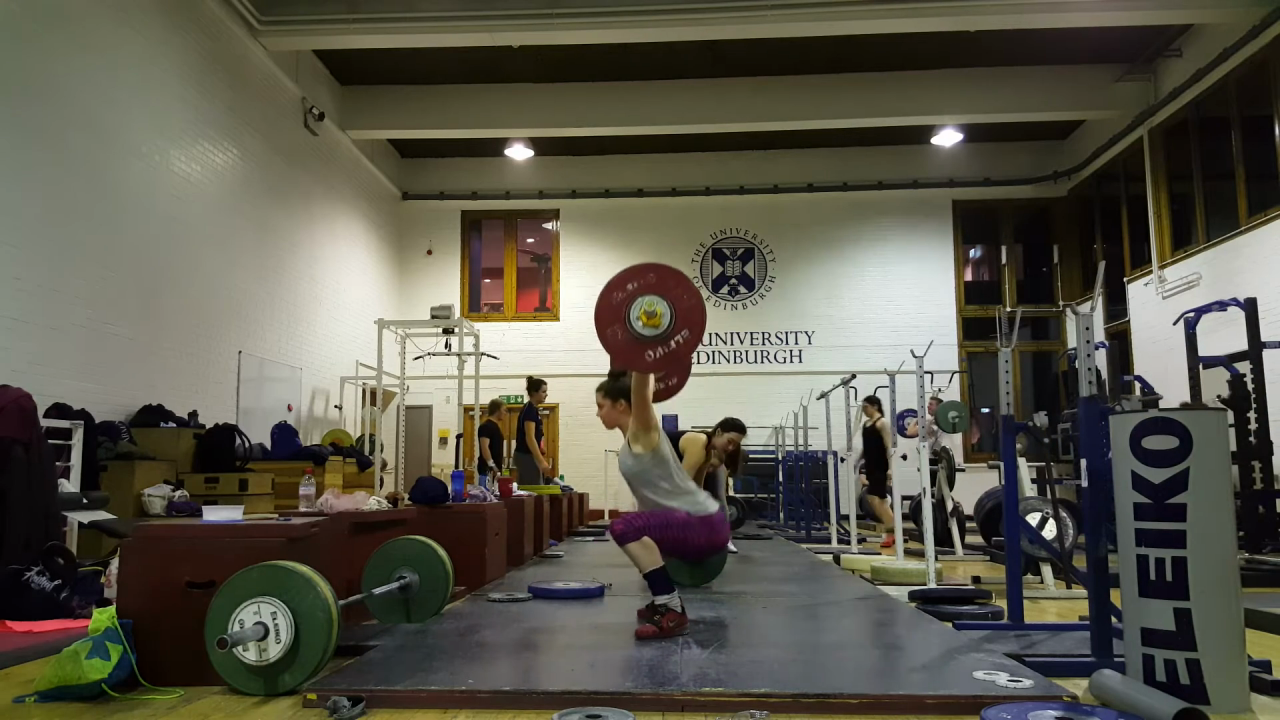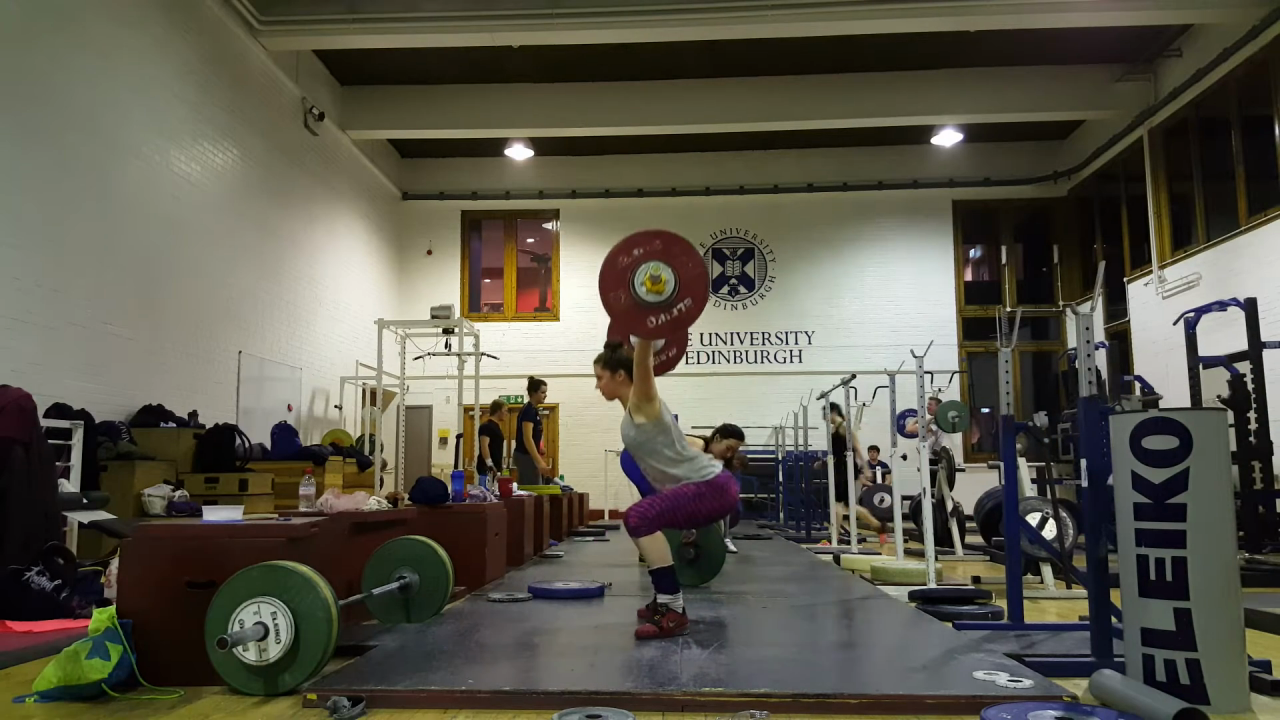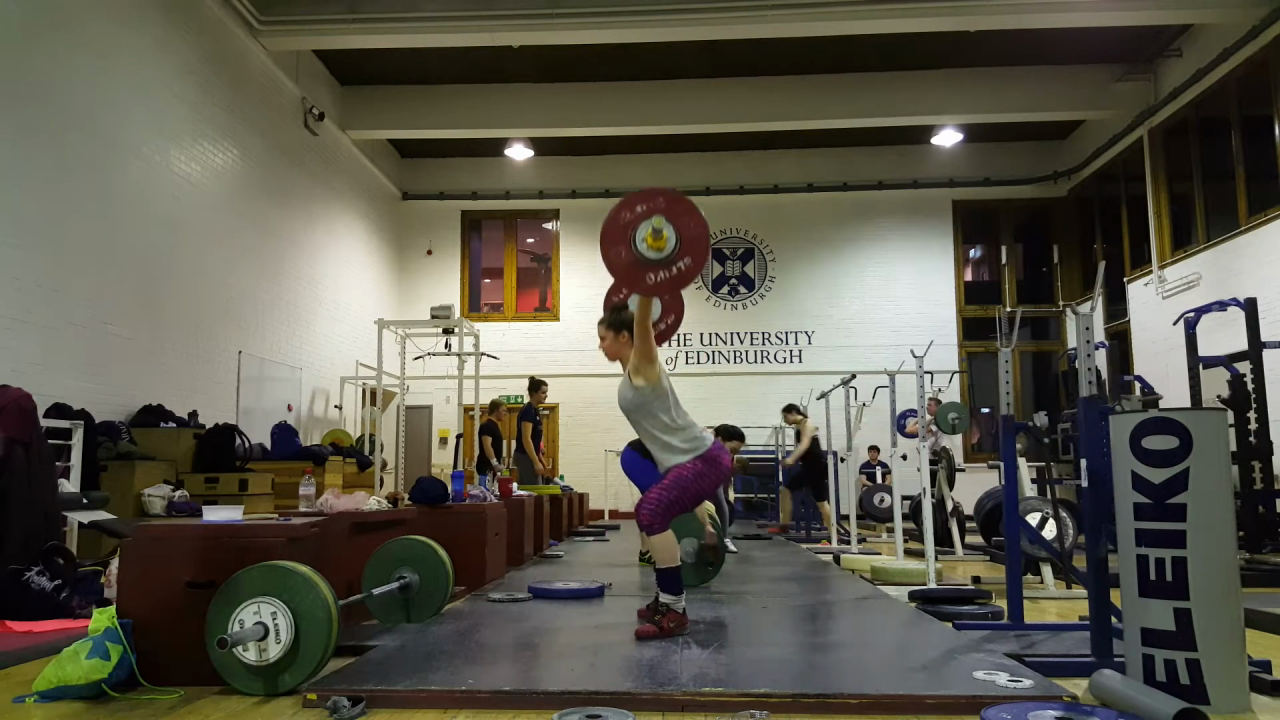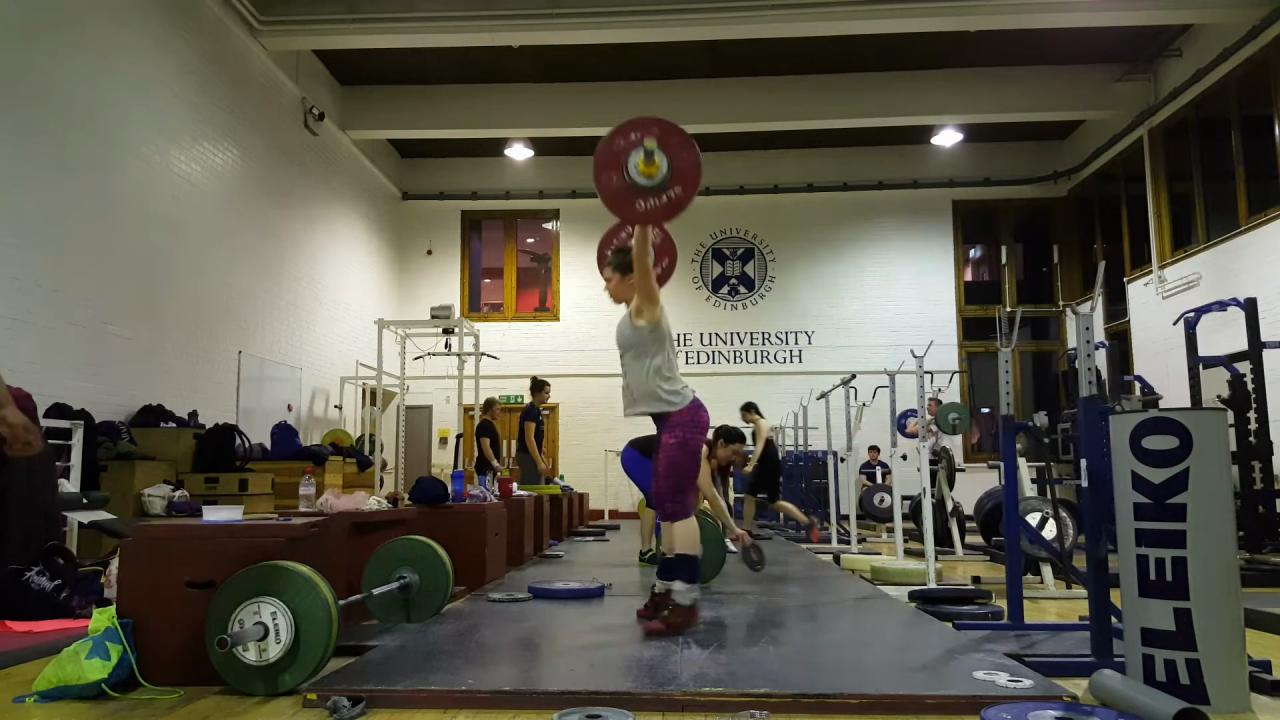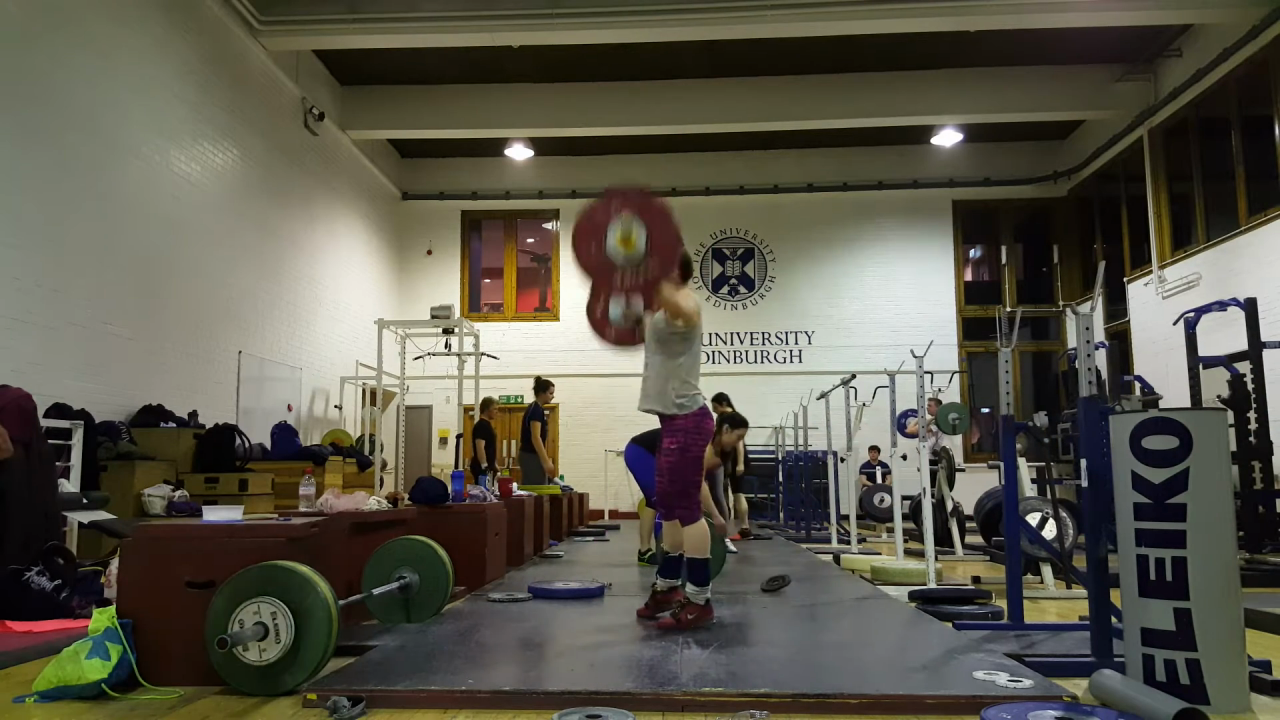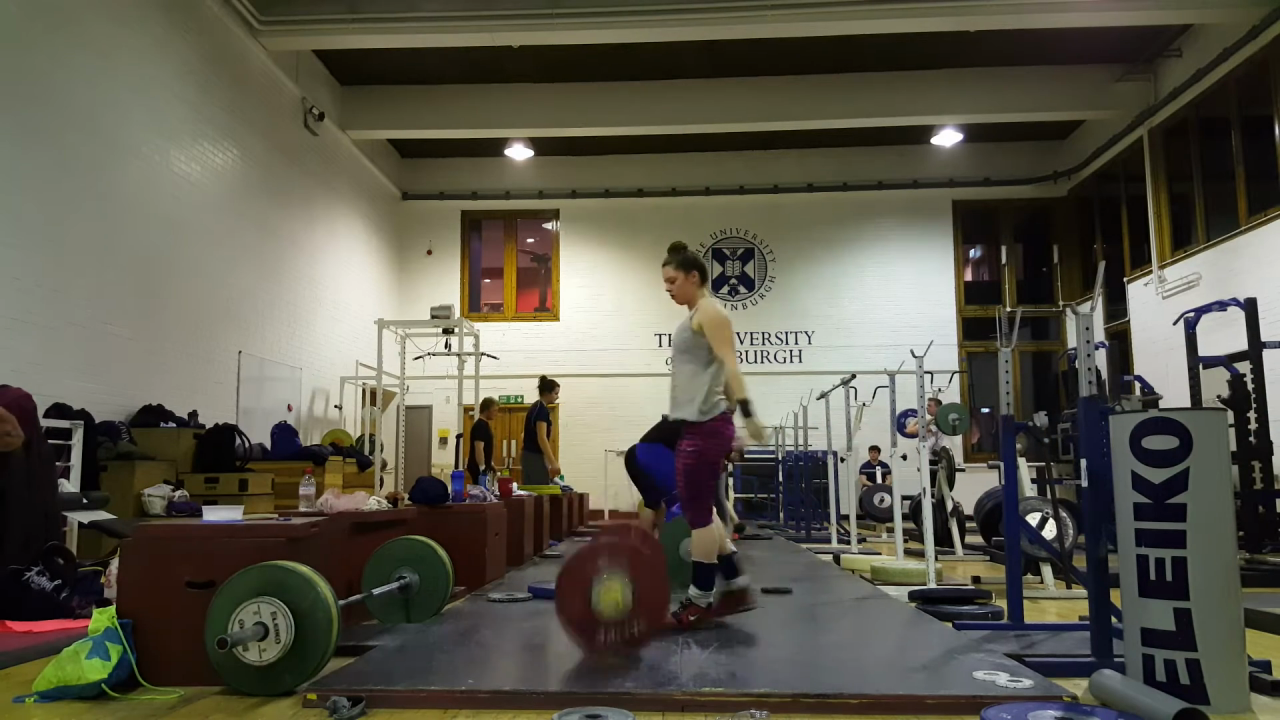
dt=0.3s
person 1, frame 1
left shoulder: (642, 432)
right shoulder: (634, 435)
left elbow: (641, 391)
right elbow: (646, 390)
left hip: (705, 527)
right hip: (696, 526)
left knee: (625, 528)
right knee: (635, 532)
left ankle: (672, 612)
right ankle: (666, 600)
person 1, frame 2
left shoulder: (642, 401)
right shoulder: (633, 404)
left elbow: (643, 358)
right elbow: (641, 359)
left hip: (713, 487)
right hip: (705, 484)
left knee: (639, 518)
right knee: (645, 519)
left ankle: (673, 612)
right ankle: (667, 600)
person 1, frame 3
left shoulder: (642, 364)
right shoulder: (632, 368)
left elbow: (643, 322)
right elbow: (643, 325)
left hip: (705, 457)
right hip: (694, 458)
left knee: (651, 513)
right knee: (651, 514)
left ankle: (674, 612)
right ankle: (667, 599)
person 1, frame 4
left shoulder: (647, 306)
right shoulder: (636, 310)
left elbow: (643, 261)
right elbow: (636, 266)
left wrist: (642, 221)
right wrist: (630, 237)
left hip: (682, 416)
right hip: (671, 417)
left knee: (677, 505)
right knee: (665, 504)
left ankle: (684, 603)
right ankle: (666, 590)
person 1, frame 5
left shoulder: (685, 302)
right shoulder: (670, 308)
left elbow: (685, 309)
left hip: (686, 418)
right hip: (676, 419)
left knee: (686, 507)
right knee: (669, 505)
left ankle: (698, 602)
right ankle: (667, 588)
person 1, frame 6
left shoulder: (709, 311)
right shoulder: (697, 314)
left elbow: (729, 363)
left wrist: (746, 414)
left hip: (704, 424)
right hip: (700, 425)
left knee: (697, 512)
right knee: (698, 511)
left ankle: (699, 602)
right ankle: (735, 586)
